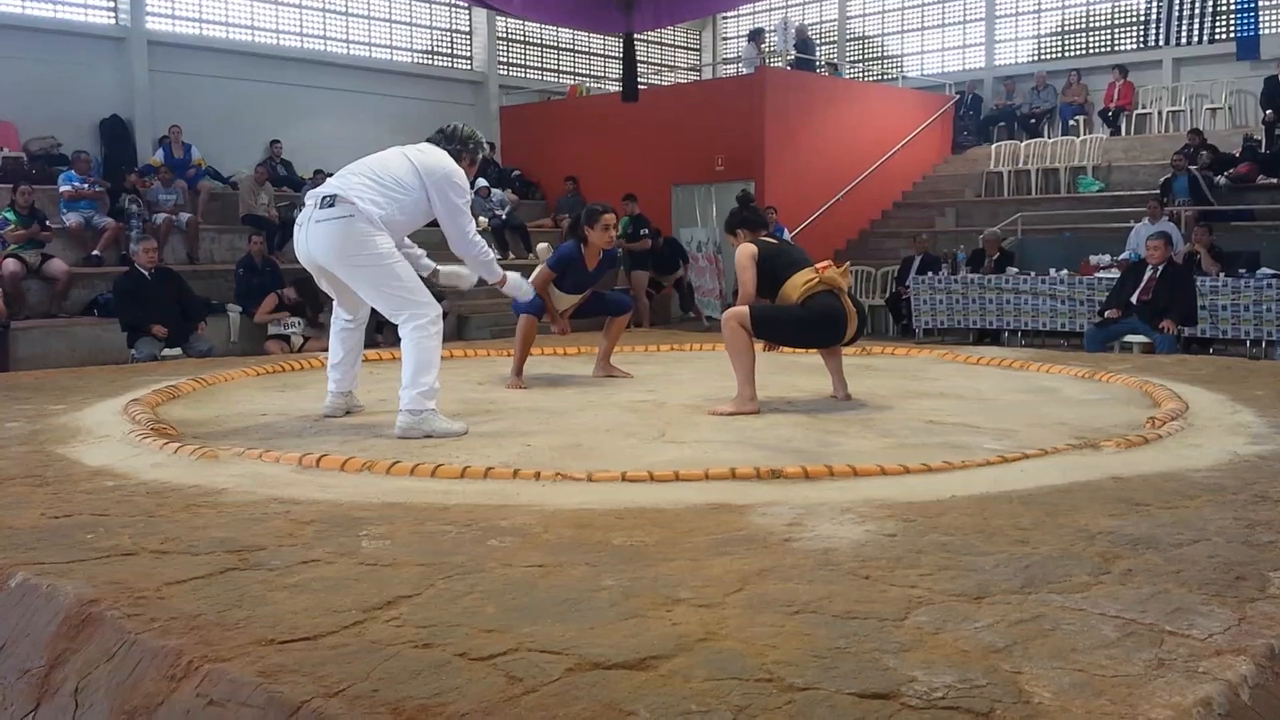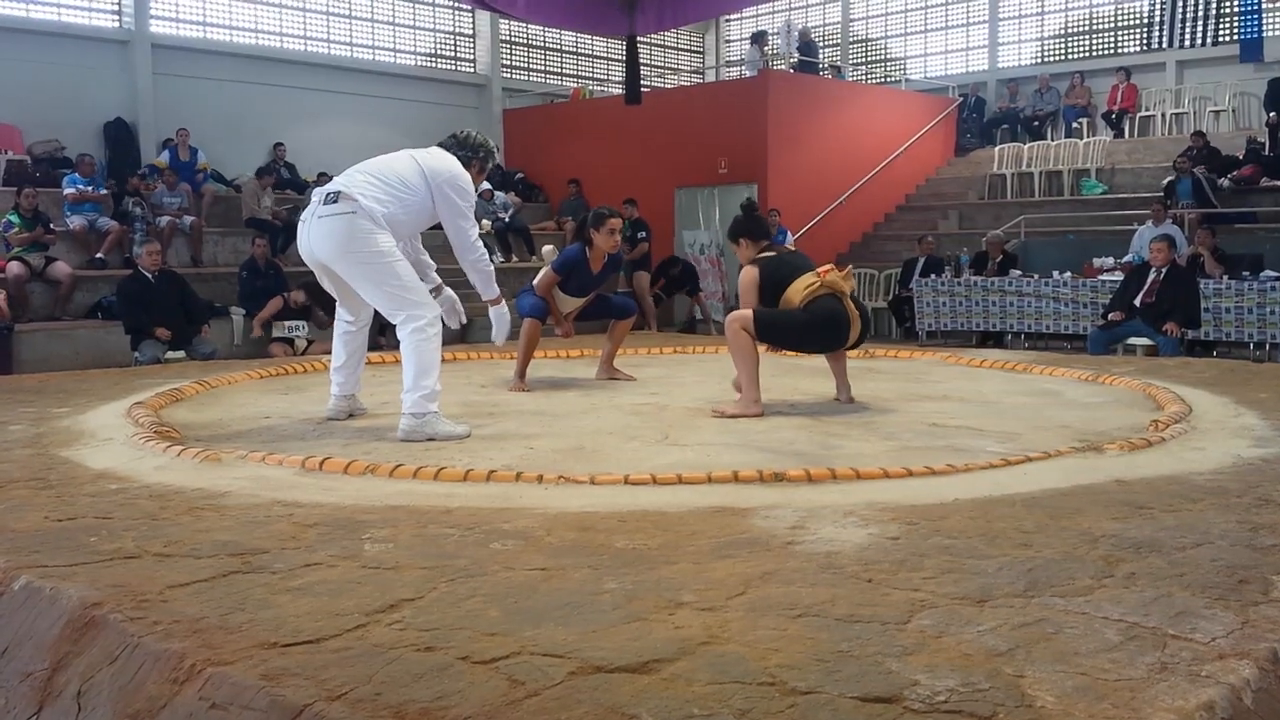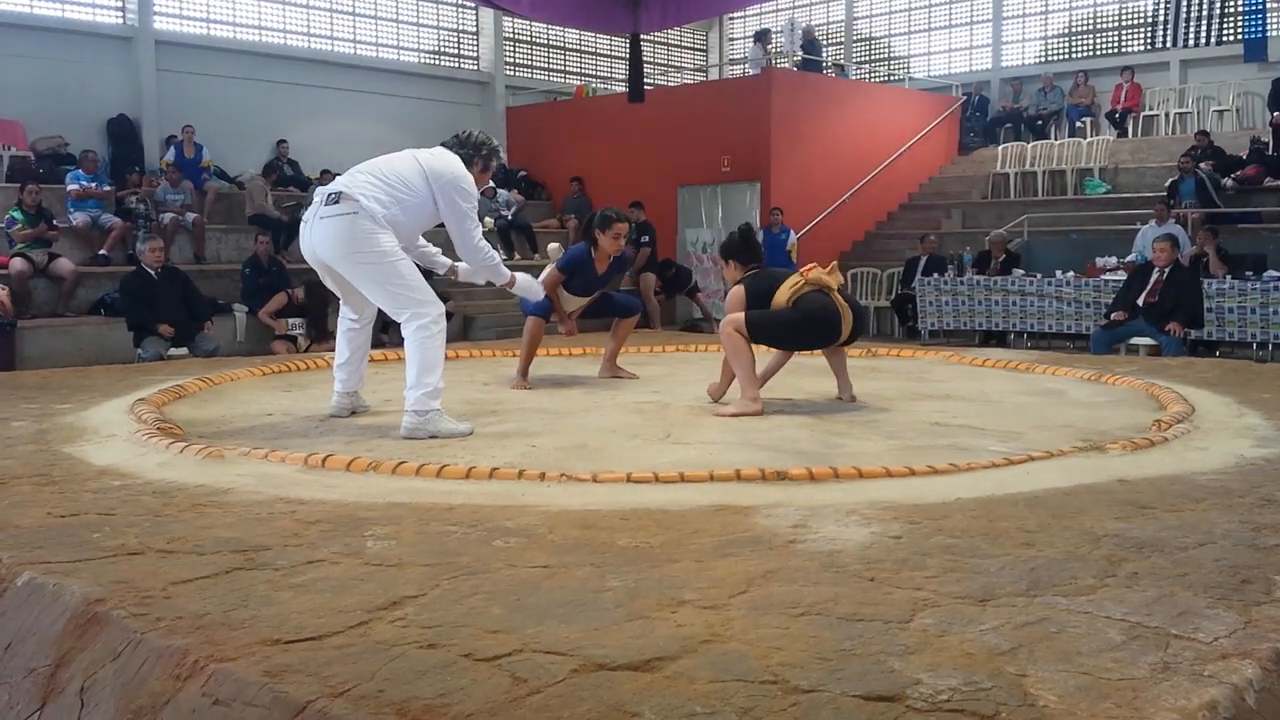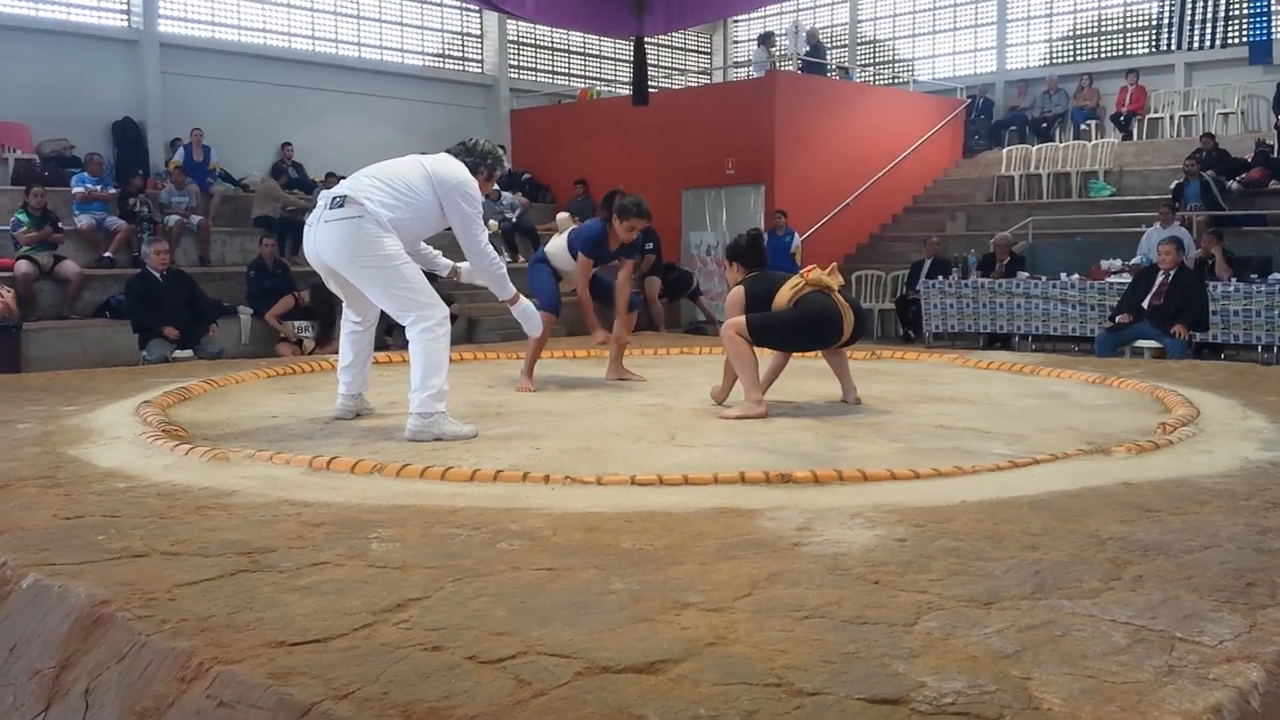
dt=0.4s
person 1, frame 1
left shoulder: (409, 160)
right shoulder: (448, 170)
left elbow: (392, 231)
right elbow: (465, 240)
left wrist: (434, 271)
right wrist: (503, 279)
left hip: (308, 229)
right hip: (347, 230)
left knee: (352, 307)
right knee: (421, 315)
left ankle: (339, 395)
right ankle: (417, 413)
person 1, frame 2
left shoulder: (419, 163)
right shoulder: (455, 174)
left elbow: (404, 236)
right elbow: (468, 247)
left wrist: (437, 288)
right wrist: (495, 300)
left hip: (312, 227)
right hip: (351, 228)
left knee: (355, 310)
right knee: (421, 316)
left ankle: (343, 398)
right ankle: (419, 416)
person 1, frame 3
left shoulder: (423, 163)
right shoulder: (456, 174)
left elbow: (406, 236)
right elbow: (472, 244)
left wrist: (453, 268)
right wrist: (511, 280)
left hip: (315, 227)
right hip: (352, 229)
left knee: (358, 307)
right knee: (425, 314)
left ankle: (345, 395)
right ankle: (423, 414)
person 1, frame 4
left shoulder: (428, 170)
right shoulder: (461, 179)
left elbow: (407, 241)
right elbow: (480, 251)
left wrist: (454, 269)
right wrist: (516, 300)
left hip: (318, 231)
right hip: (357, 231)
left knee: (361, 311)
right knee: (429, 317)
left ankle: (350, 398)
right ankle: (427, 416)
person 2, frame 1
left shoulder: (746, 249)
right shoulder: (789, 247)
left elbow: (748, 296)
right wrist: (778, 332)
left hip: (820, 317)
right hip: (852, 317)
left knee: (731, 318)
left ankle: (746, 398)
right ankle: (840, 386)
person 2, frame 2
left shoulder: (752, 270)
right shoulder: (793, 253)
left elbow: (745, 322)
left wrist: (742, 376)
right wrist: (786, 338)
left hip: (824, 322)
right hip: (857, 322)
left knee: (734, 322)
left ankle: (750, 401)
right ankle: (843, 389)
person 2, frame 3
left shoulder: (738, 291)
right shoulder: (779, 276)
left elbow: (733, 335)
right elbow: (788, 337)
left wrist: (720, 389)
right wrist: (759, 381)
left hip: (816, 317)
left knee: (729, 326)
left ankle: (749, 399)
right ankle: (845, 388)
person 2, frame 4
left shoulder: (738, 293)
right shoulder: (778, 280)
right elbow: (786, 342)
left wrist: (723, 392)
right wrist: (761, 388)
left hip: (816, 318)
left knee: (731, 329)
left ankle: (753, 402)
right ankle: (849, 390)
person 3, frame 1
left shoulder: (610, 256)
right shoulder: (568, 252)
left elbow: (589, 288)
right elbow: (537, 285)
left wrist: (566, 314)
right wrist: (554, 318)
left hip: (569, 302)
right hip: (537, 296)
left knee: (624, 305)
right knee: (531, 310)
left ankle: (602, 365)
right ankle: (516, 373)
person 3, frame 2
left shoulder: (615, 260)
right shoulder: (573, 256)
left elbow: (594, 290)
right elbow: (541, 287)
left wrist: (570, 317)
right wrist: (558, 320)
left hip: (574, 306)
right hip: (537, 296)
left knee: (628, 309)
right knee: (535, 312)
left ankle: (605, 368)
right ankle: (519, 376)
person 3, frame 3
left shoulder: (621, 260)
right shoulder: (578, 255)
left elbow: (598, 290)
right elbow: (547, 286)
left wrist: (574, 316)
right wrist: (563, 319)
left hip: (577, 302)
right hip: (543, 293)
left knee: (632, 307)
right knee: (539, 313)
left ankle: (608, 366)
right ankle: (521, 374)
person 3, frame 4
left shoulder: (631, 241)
right shoulder: (593, 233)
left elbow: (623, 283)
right elbow: (582, 287)
left wrist: (622, 327)
right wrist: (596, 329)
left hip: (577, 270)
right hip: (545, 264)
left knee: (631, 302)
right knee: (549, 306)
left ankle: (615, 368)
right ankle: (526, 373)
